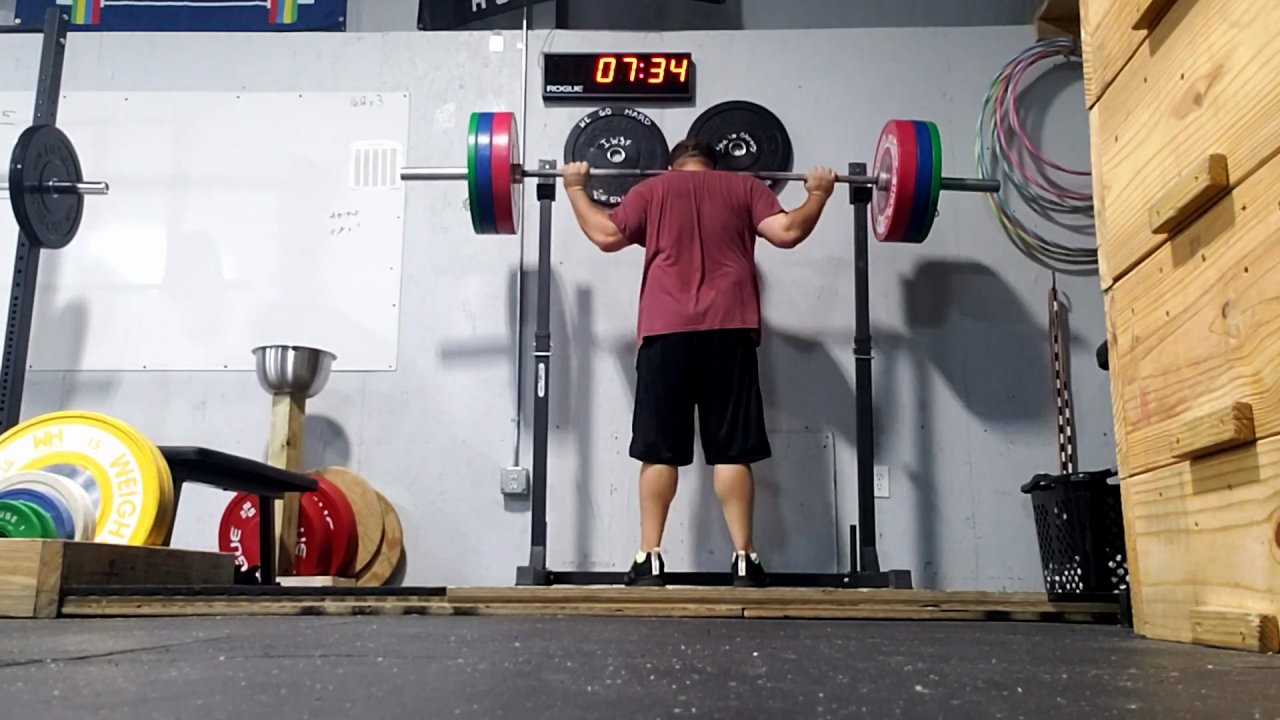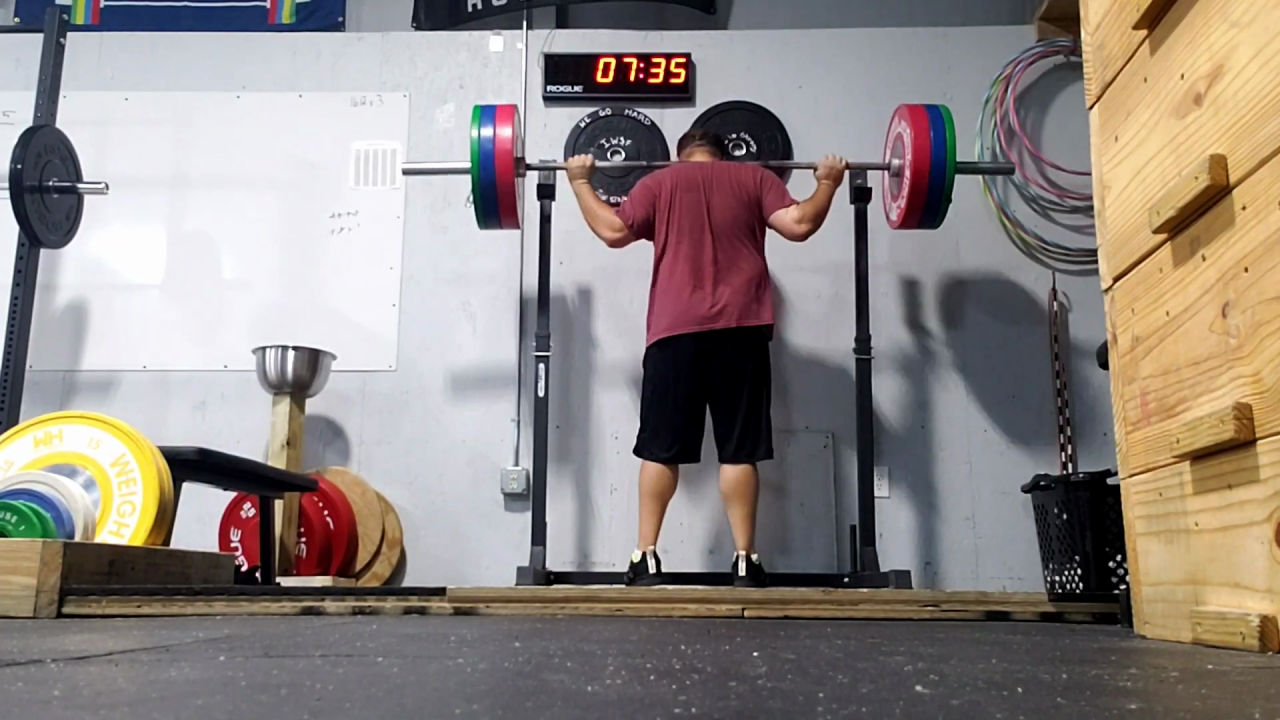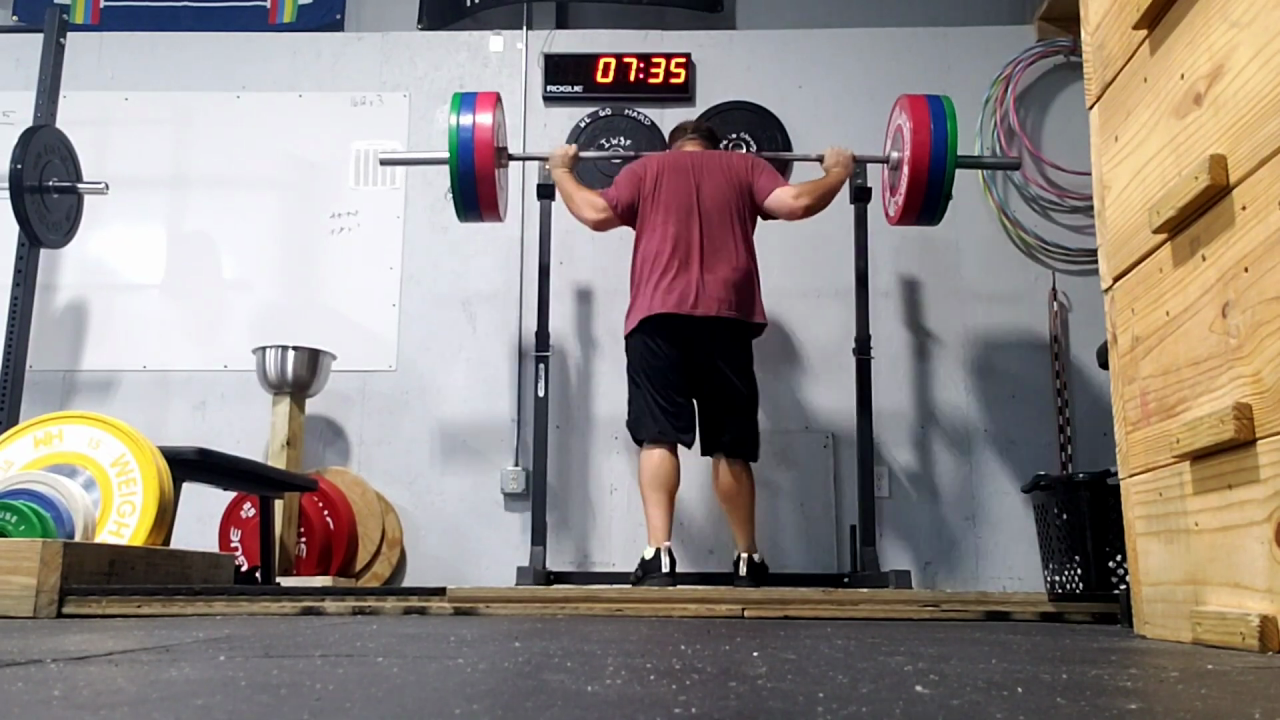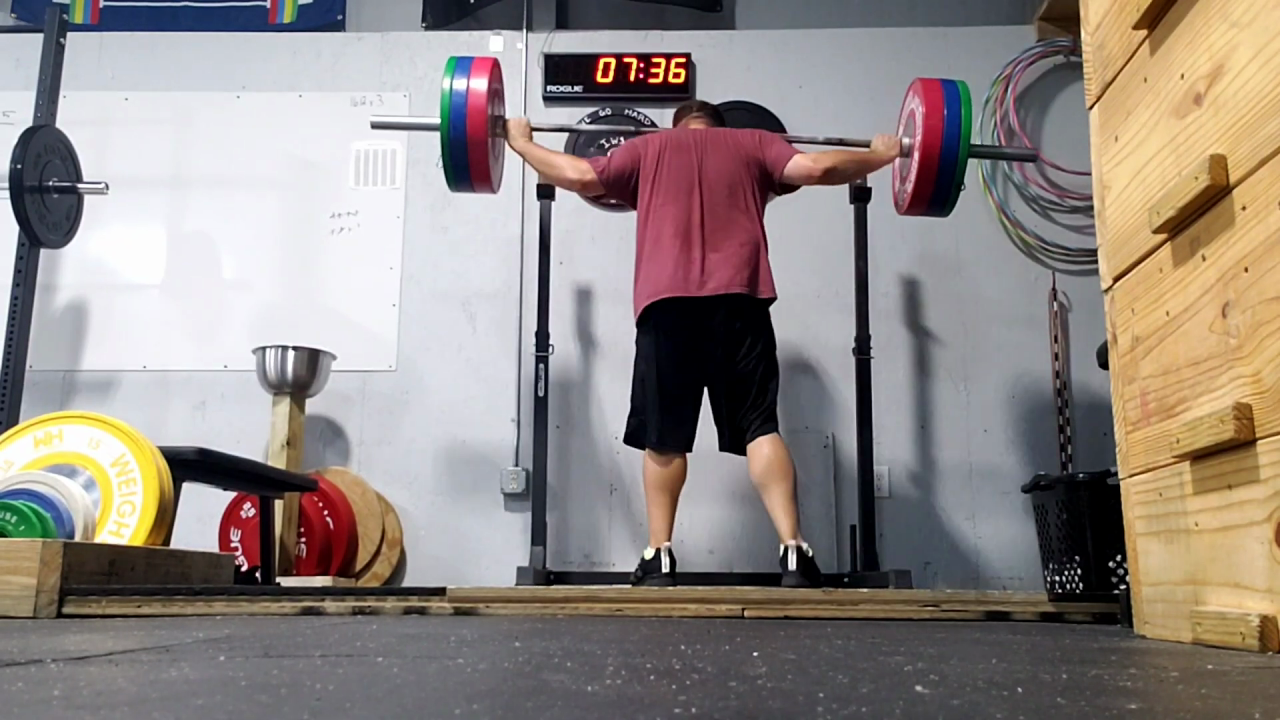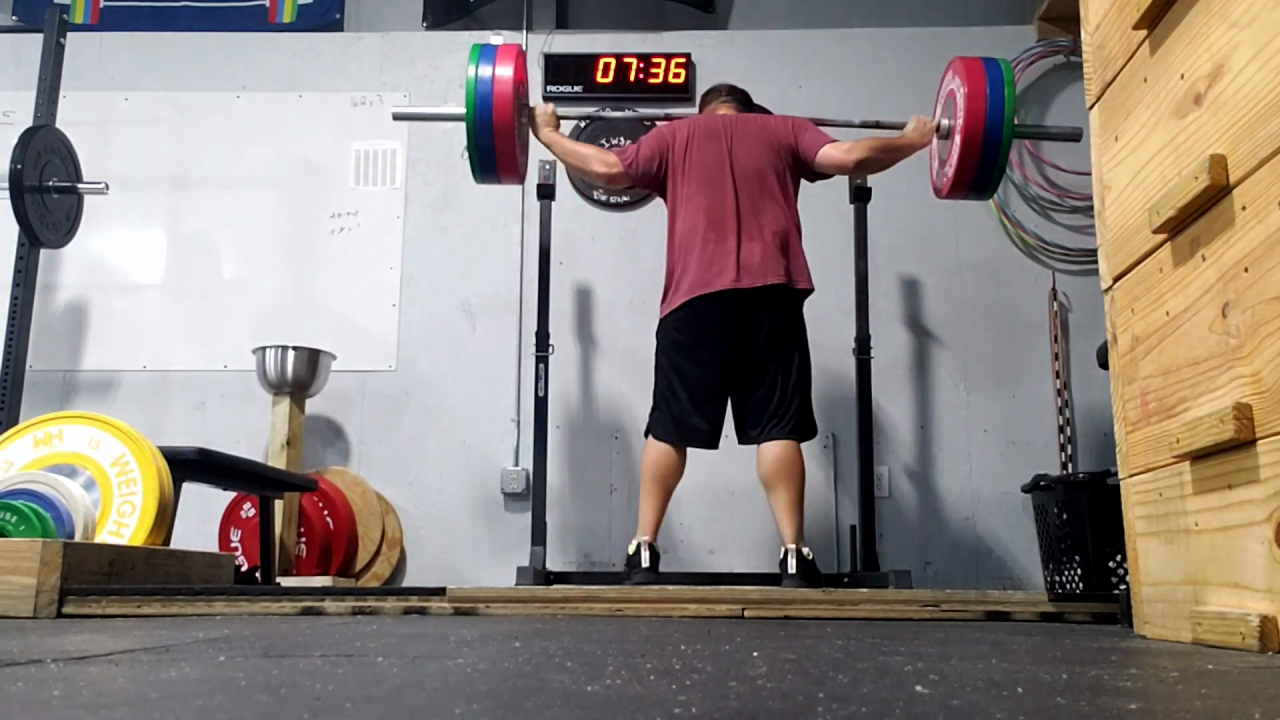
dt=0.4s
person 1, frame 1
left shoulder: (652, 190)
right shoulder: (745, 187)
left elbow: (606, 235)
right elbow: (787, 232)
left wrist: (575, 189)
right wrist: (819, 193)
left hip: (666, 331)
right hip: (729, 330)
left knee: (659, 451)
right knee: (733, 451)
left ankle: (650, 560)
right ankle: (744, 561)
person 1, frame 2
left shoulder: (658, 182)
right shoulder: (755, 178)
left elbow: (613, 231)
right elbow: (799, 225)
left wrist: (580, 182)
right wrist: (828, 183)
left hip: (675, 329)
right hip: (740, 328)
left knee: (660, 449)
right knee: (738, 451)
left ankle: (646, 558)
right ankle: (744, 561)
person 1, frame 3
left shoulder: (646, 169)
right shoulder: (745, 167)
left elbow: (596, 214)
right elbow: (795, 203)
left wrist: (561, 173)
right wrist: (836, 174)
left hip: (659, 316)
right hip: (727, 315)
left knee: (658, 436)
right knee: (732, 446)
left ankle: (660, 555)
right ankle: (748, 559)
person 1, frame 4
left shoulder: (648, 147)
right shoulder: (755, 143)
left elbow: (579, 176)
right elbow: (815, 168)
left wrist: (521, 143)
right wrist: (880, 156)
left hip: (668, 300)
right hip: (738, 298)
left knee: (664, 436)
right knee: (758, 426)
left ankle: (659, 557)
right ankle: (793, 550)
person 1, frame 5
left shoulder: (675, 134)
right shoulder: (784, 129)
left elbow: (609, 169)
right elbow: (849, 157)
left wrist: (547, 133)
right wrist: (915, 139)
left hip: (697, 293)
right hip: (771, 291)
left knee: (667, 427)
right knee: (777, 427)
left ankle: (643, 550)
right ankle: (794, 556)
